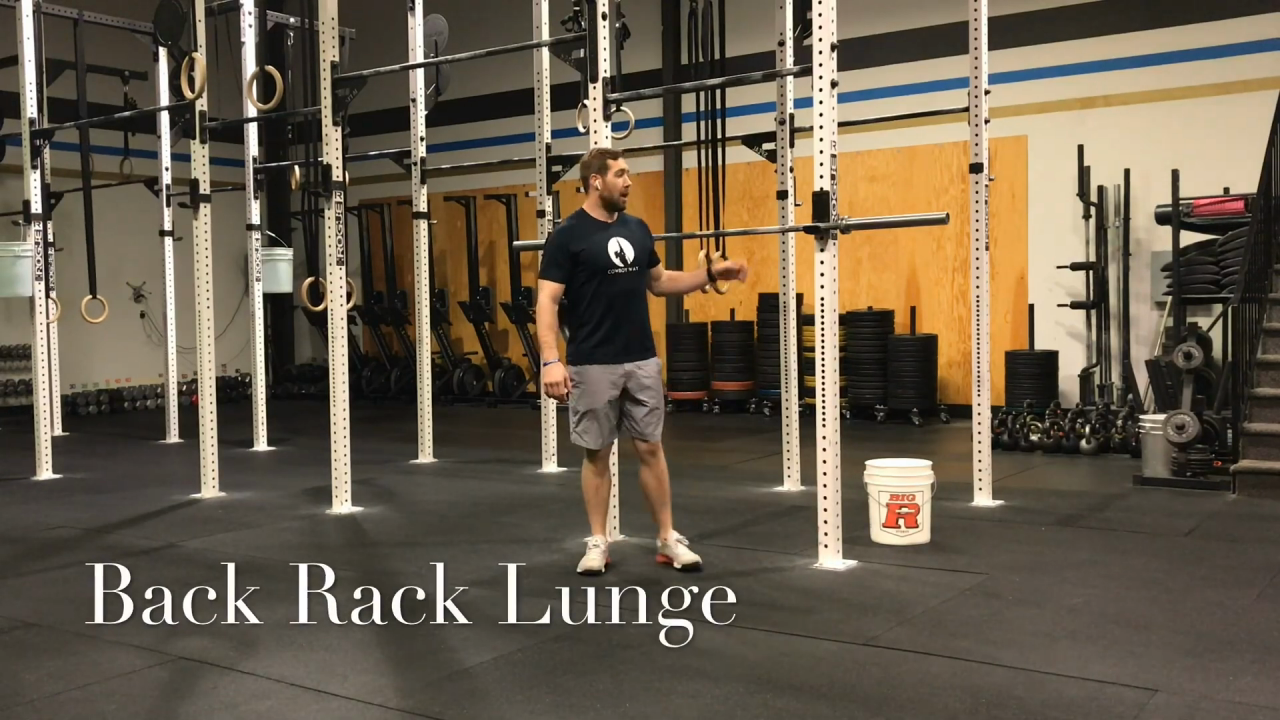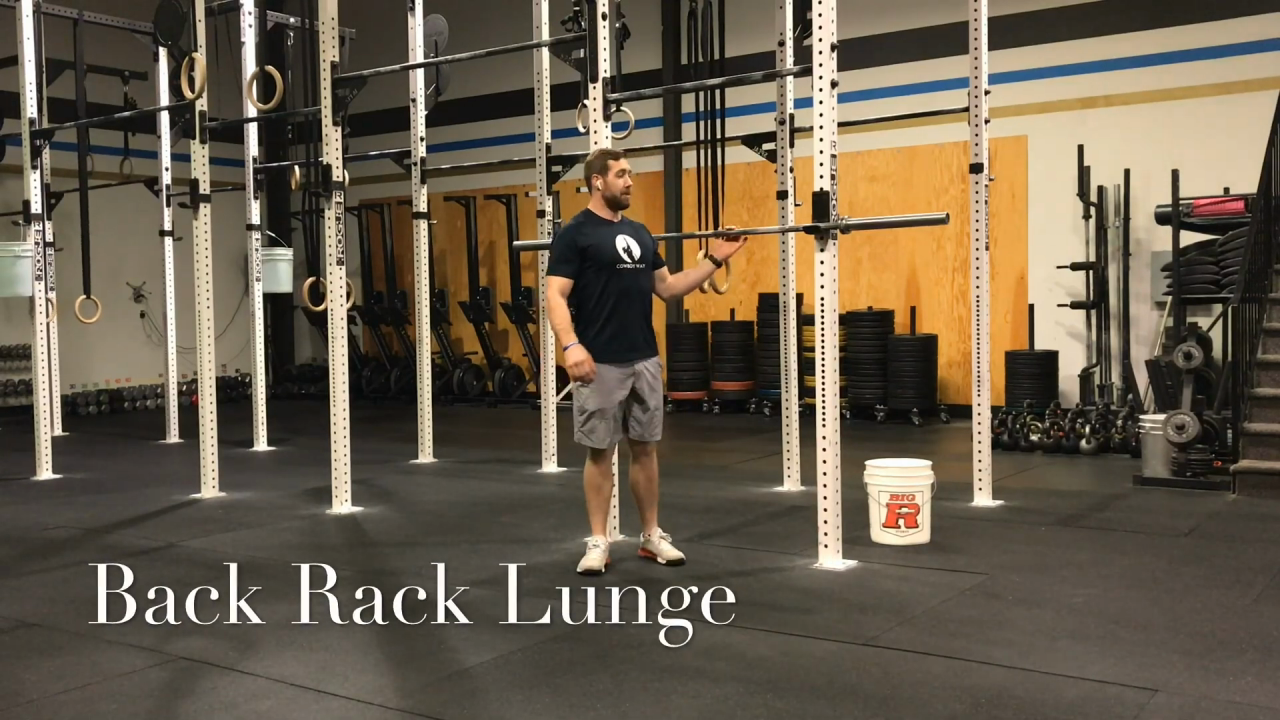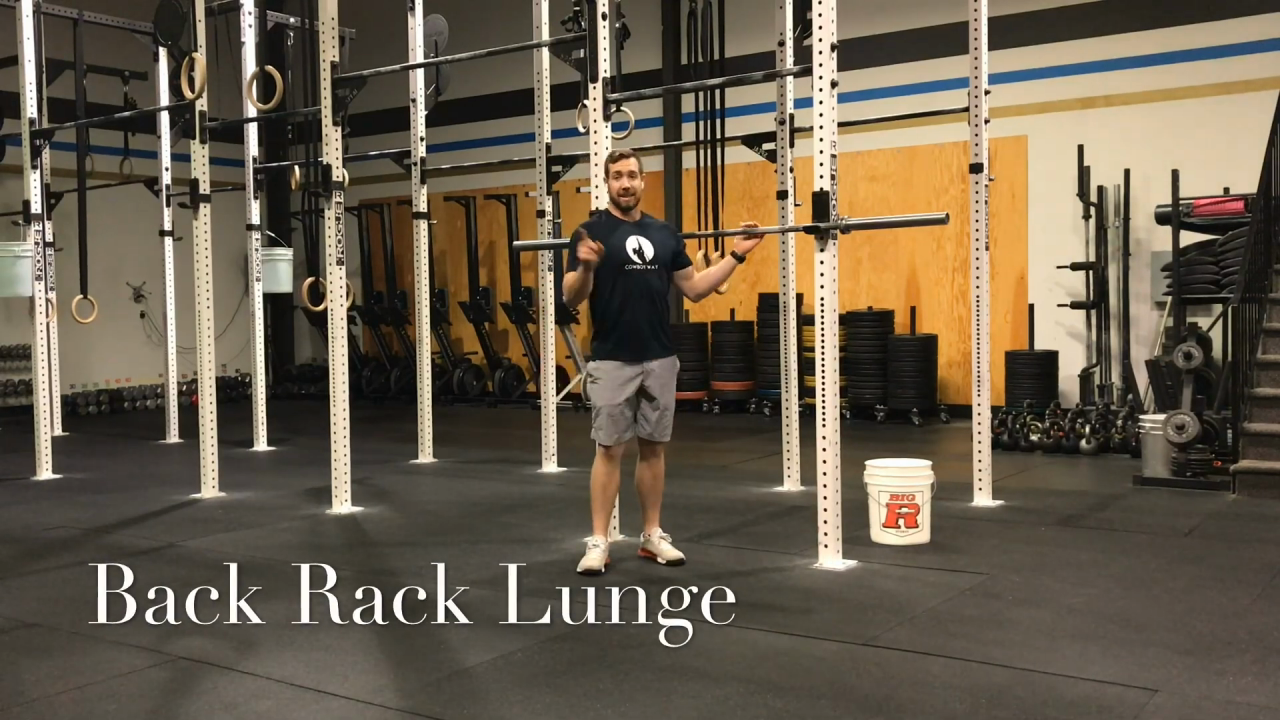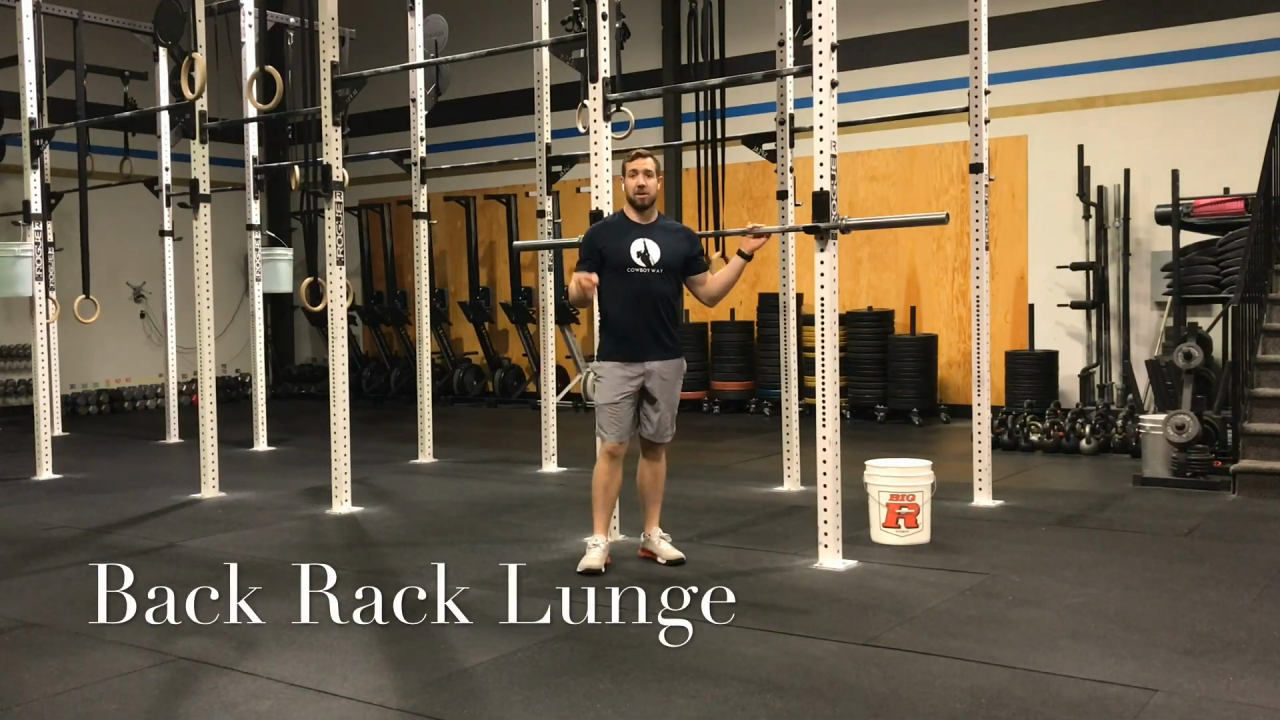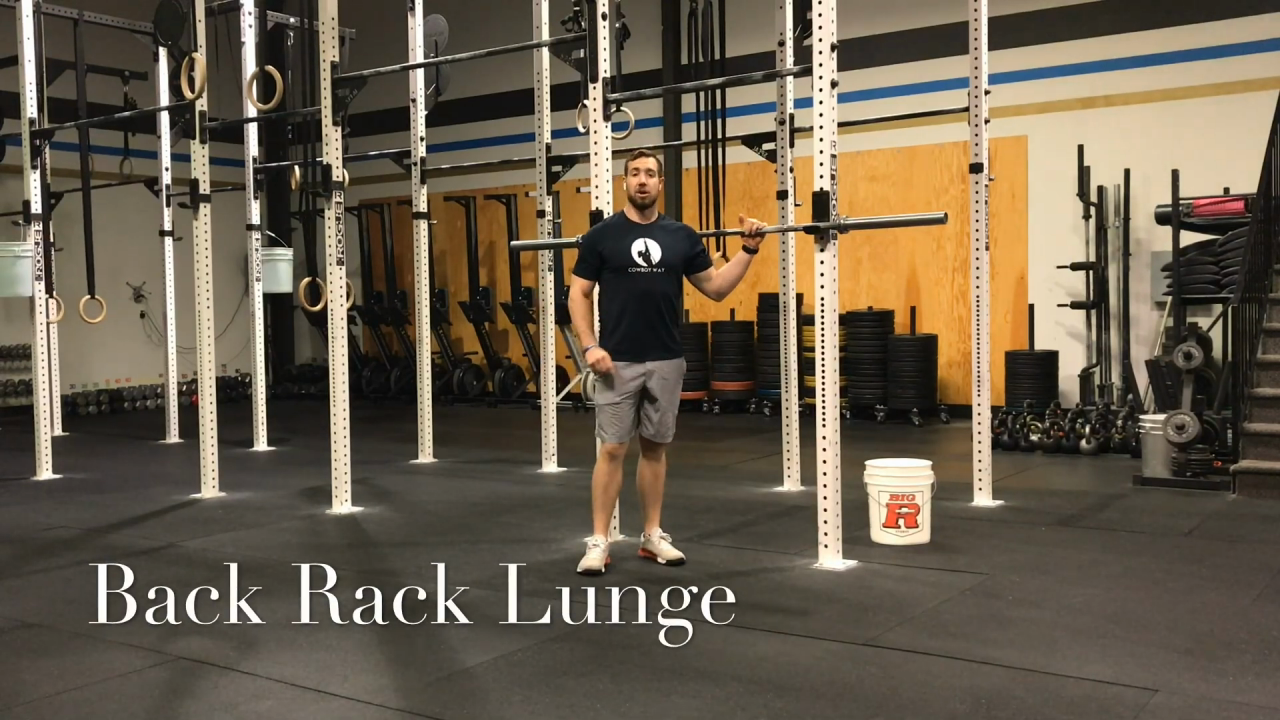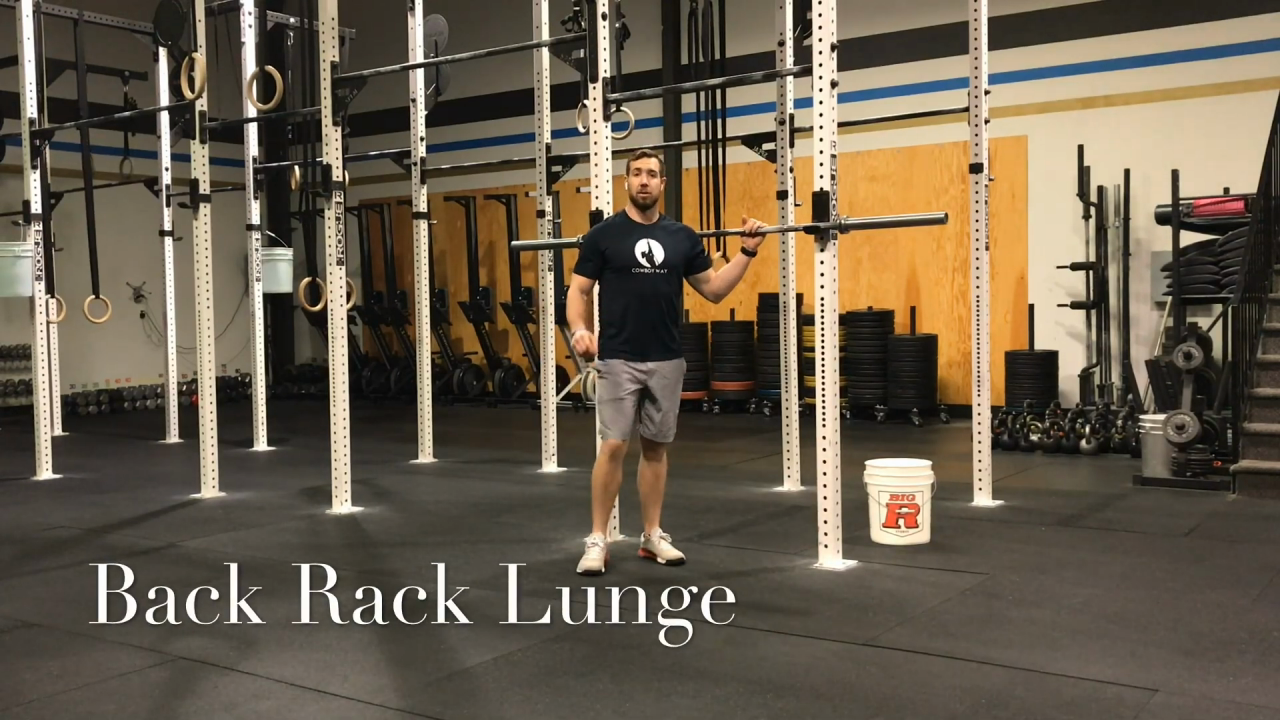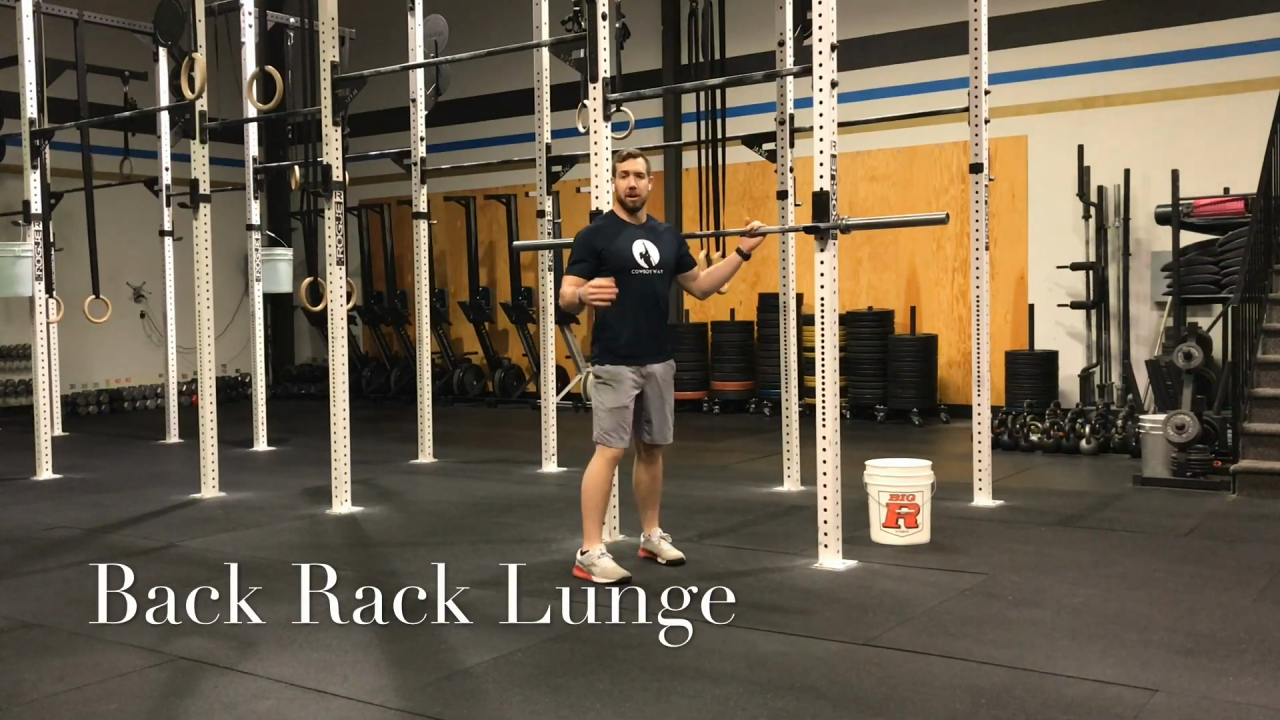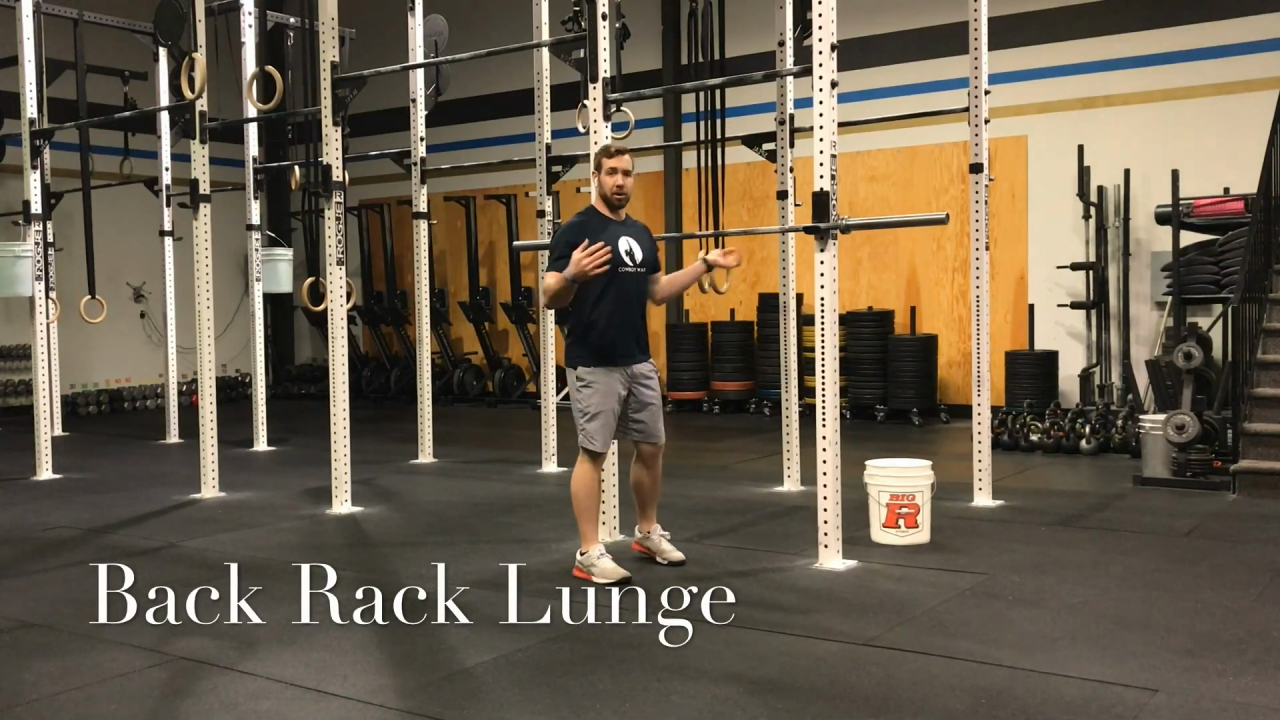
dt=0.4s
person 1, frame 1
left shoulder: (637, 229)
right shoulder: (567, 236)
left elbow: (659, 282)
right elbow: (547, 301)
left wrist: (711, 274)
right wrist: (551, 360)
left hip: (643, 360)
right hip: (592, 364)
left knee: (650, 448)
right knee: (597, 453)
left ankle: (668, 538)
right ankle: (598, 541)
person 1, frame 2
left shoulder: (639, 232)
right shoulder: (575, 234)
left elbow: (667, 288)
right elbow: (556, 296)
left wrist: (714, 259)
right wrist: (571, 345)
left hip: (645, 359)
right hip: (601, 363)
left knee: (645, 449)
right knee: (600, 451)
left ankle: (652, 535)
right ankle: (598, 541)
person 1, frame 3
left shoulder: (664, 232)
right shoulder: (592, 232)
left elbow: (694, 288)
right elbow: (570, 296)
left wrist: (736, 255)
right wrist: (585, 267)
left hip: (660, 358)
right hip: (613, 360)
left knee: (653, 447)
right knee: (610, 448)
left ankle: (652, 535)
right ankle: (598, 541)
person 1, frame 4
left shoulder: (681, 236)
right shoulder: (601, 234)
left elbow: (709, 293)
right elbow: (575, 298)
left wrist: (743, 254)
right wrist: (581, 288)
left hip: (665, 360)
right hip: (617, 360)
left knee: (654, 447)
right knee: (611, 449)
left ankle: (652, 535)
right ankle: (599, 541)
person 1, frame 5
left shoulder: (682, 235)
right shoulder: (601, 235)
left elbow: (716, 288)
right elbow: (578, 294)
left wrist: (748, 249)
right wrist: (590, 346)
left hip: (666, 360)
right hip: (619, 362)
left knee: (655, 447)
right knee: (612, 449)
left ankle: (653, 535)
right ankle: (598, 541)
person 1, frame 6
left shoulder: (682, 237)
right shoulder: (604, 234)
left elbow: (714, 289)
right elbow: (578, 290)
left wrist: (747, 251)
right wrist: (580, 329)
left hip: (667, 360)
right hip: (618, 359)
left knee: (656, 446)
right knee: (614, 446)
left ankle: (652, 535)
right ankle: (597, 539)
person 1, frame 7
left shoulder: (667, 235)
right shoulder: (595, 234)
left elbow: (700, 285)
right elbow: (565, 294)
left wrist: (741, 252)
right wrist: (582, 296)
left hip: (659, 360)
right hip: (615, 363)
left knee: (651, 449)
right knee: (611, 451)
left ankle: (652, 535)
right ankle: (590, 551)
person 1, frame 8
left shoulder: (640, 233)
right shoulder: (576, 231)
left elbow: (657, 292)
right elbow: (550, 299)
left wrist: (706, 263)
right wrist: (572, 275)
left hip: (640, 362)
right hip: (595, 364)
left knee: (652, 447)
right knee: (593, 453)
left ankle: (648, 531)
right ankle: (588, 553)
